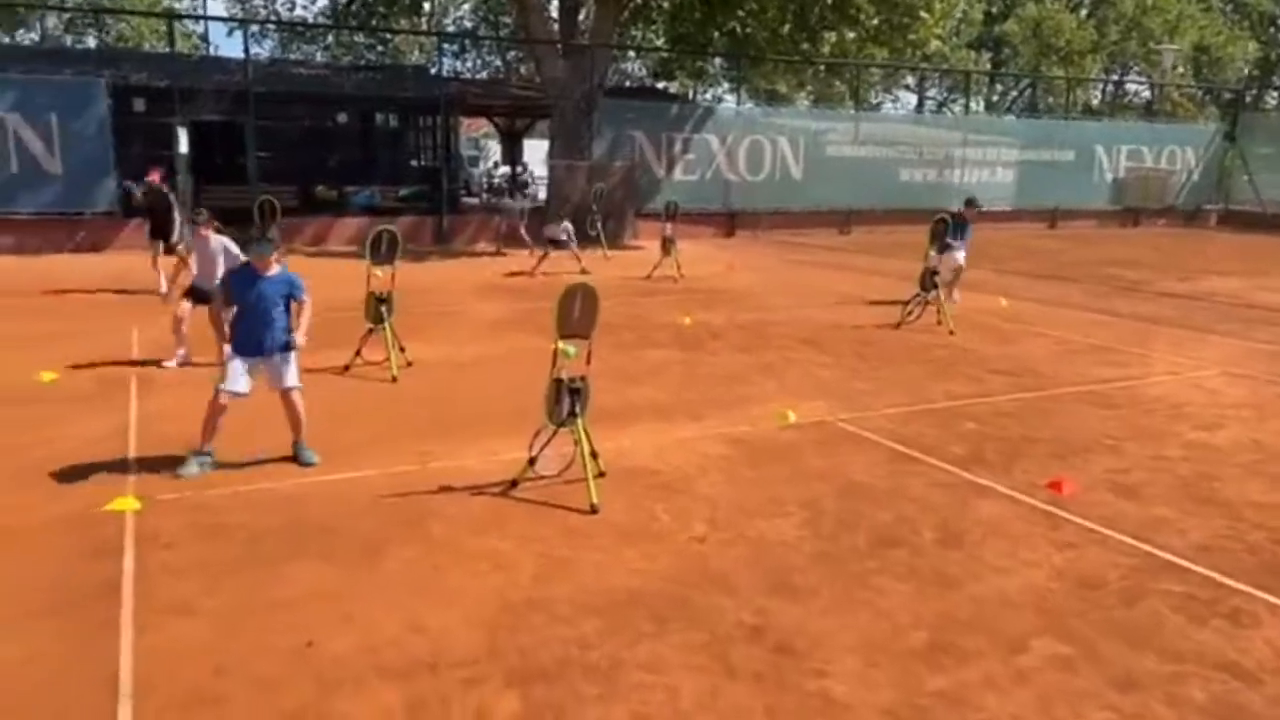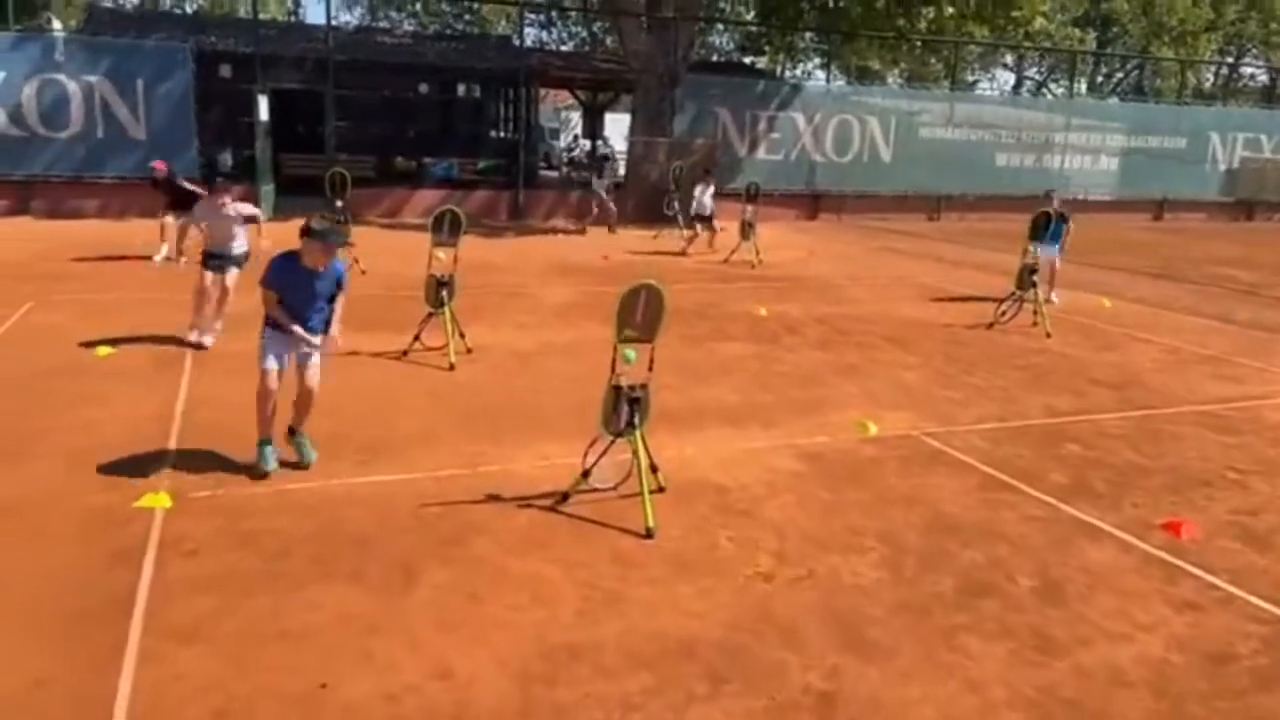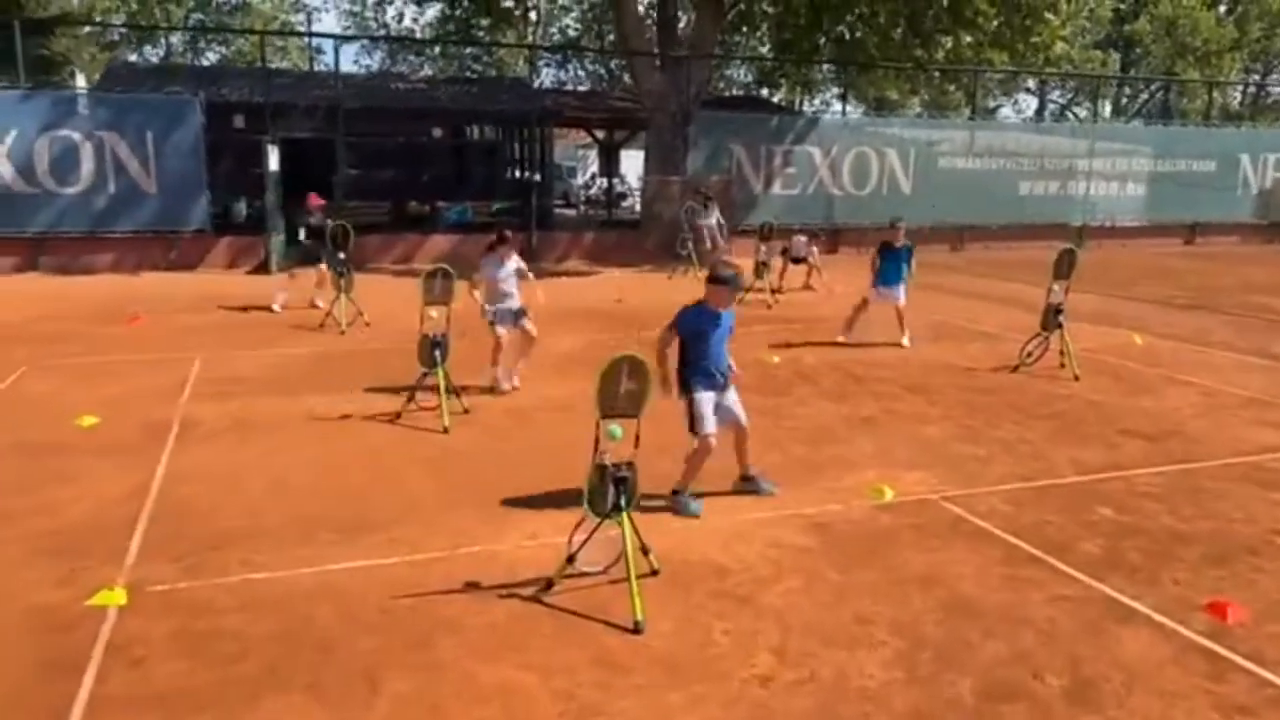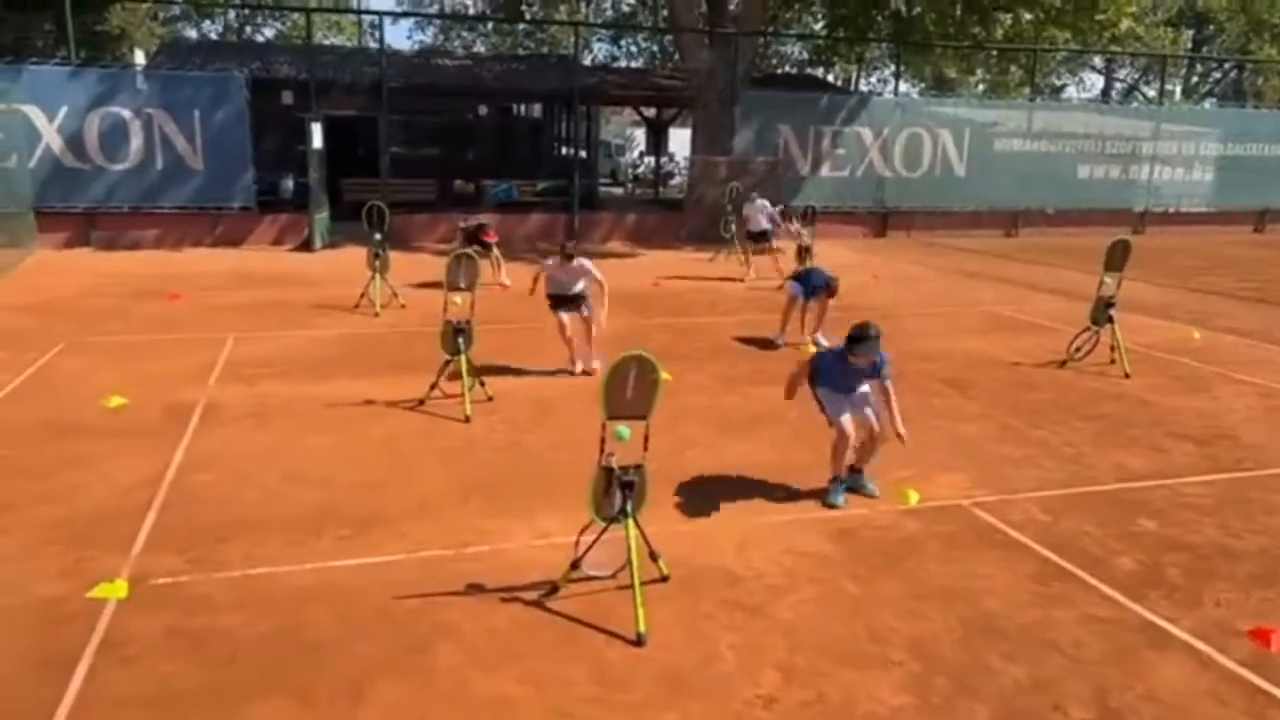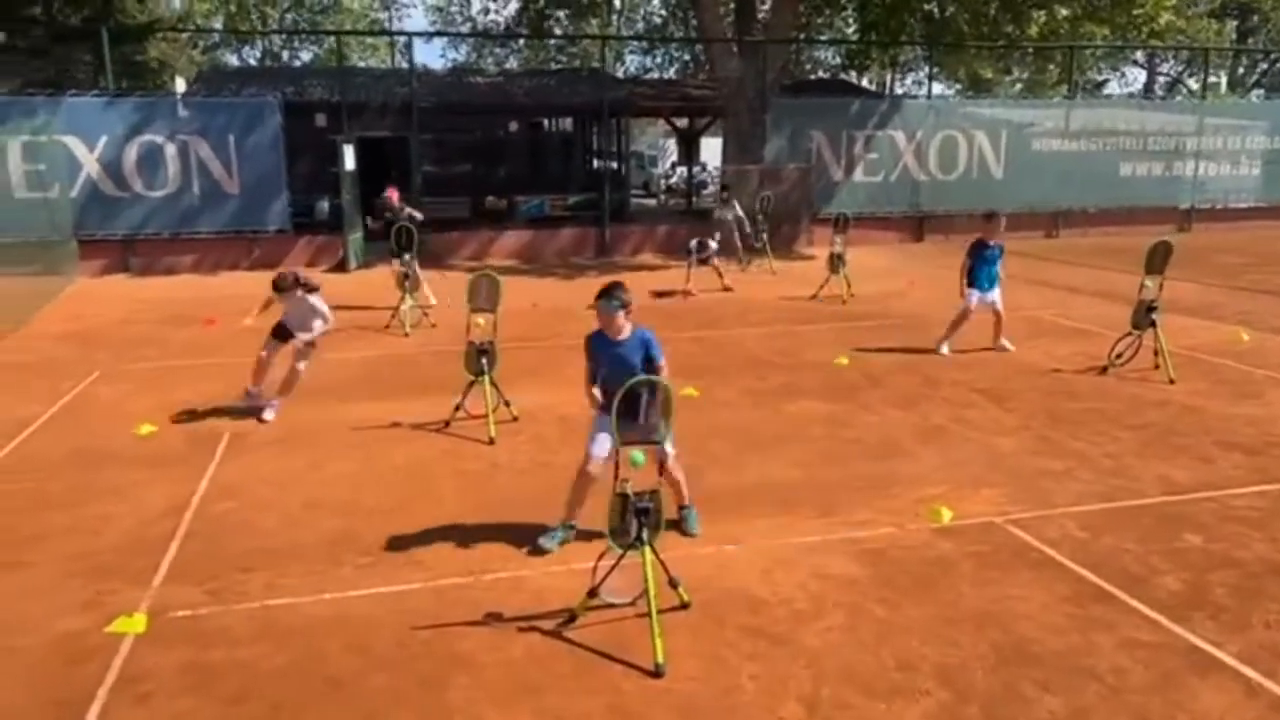
dt=1s
person 1, frame 1
left shoulder: (288, 280)
right shoulder: (235, 276)
left elbow: (305, 304)
right elbow: (217, 306)
left wrist: (301, 332)
right wrist: (223, 339)
left hip: (279, 349)
right hip: (239, 350)
left knee: (293, 400)
right knee: (221, 401)
left ankle: (300, 445)
right ankle: (202, 453)
person 1, frame 2
left shoulder: (337, 271)
right shoulder: (281, 266)
right elbow: (269, 303)
left wrist: (334, 325)
right wrist: (297, 331)
left hip: (315, 333)
right hip: (280, 330)
left knee: (310, 386)
right knee: (269, 385)
left ankle: (297, 432)
right ankle: (266, 444)
person 1, frame 3
left shoulder: (728, 314)
right shoulder: (690, 315)
right elbow: (663, 343)
left wrist: (730, 365)
right wrist: (664, 376)
left hip: (722, 384)
right hip: (698, 387)
left knee: (742, 429)
right knee: (708, 444)
left ankle: (747, 477)
right ankle: (680, 493)
person 1, frame 4
left shoulder: (879, 360)
right shoulder: (830, 359)
left elbow: (886, 388)
right elbow: (803, 367)
left wrist: (896, 422)
right wrist: (792, 384)
left hip: (857, 389)
right hip: (828, 388)
left knee: (875, 433)
right knee: (847, 433)
left ankle: (856, 472)
right ankle: (836, 482)
person 1, frame 5
left shoulder: (644, 339)
right shoulder: (593, 341)
left elbow: (662, 370)
right wrist: (591, 390)
right hip: (608, 414)
left knee: (668, 466)
right knee: (589, 469)
left ankle: (685, 509)
right ankle: (567, 526)
